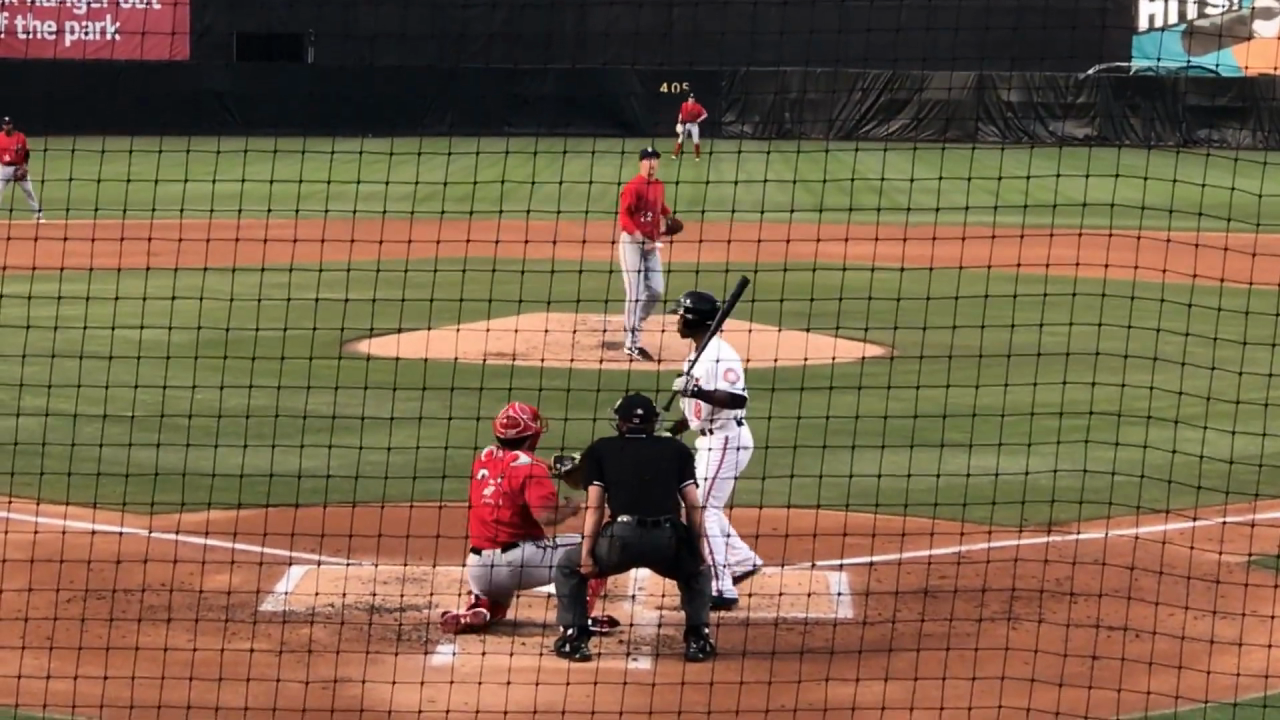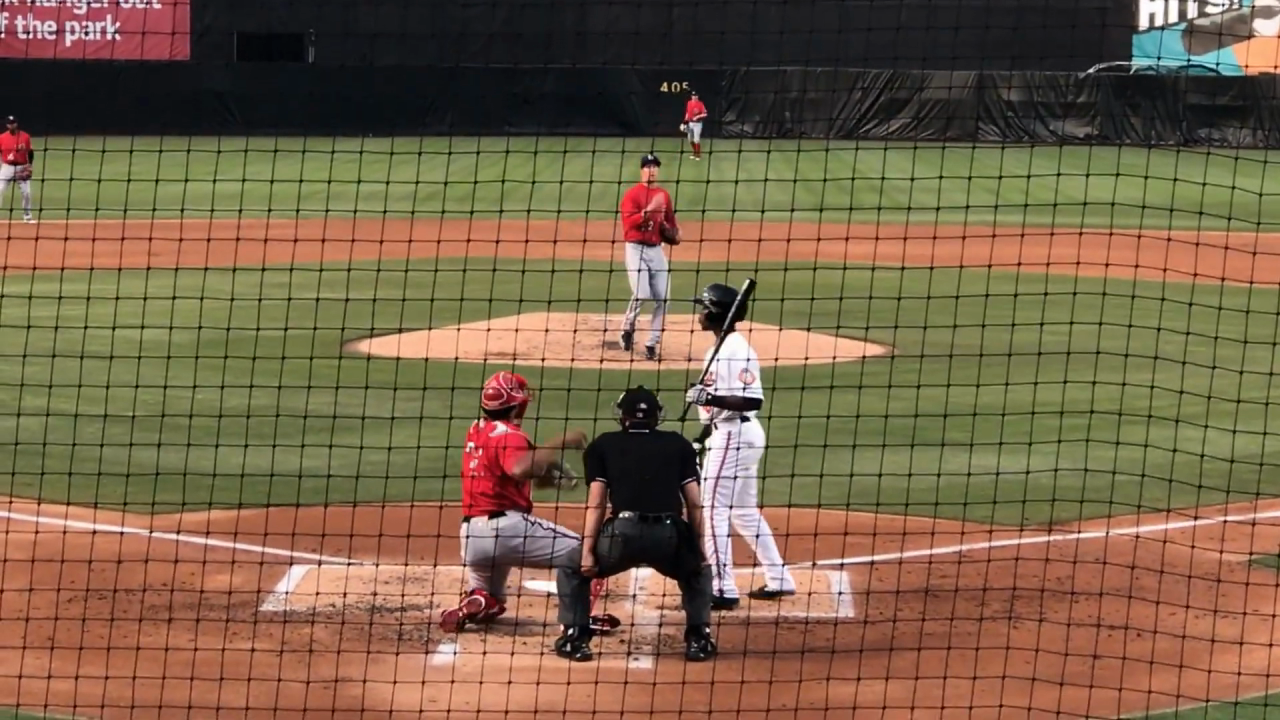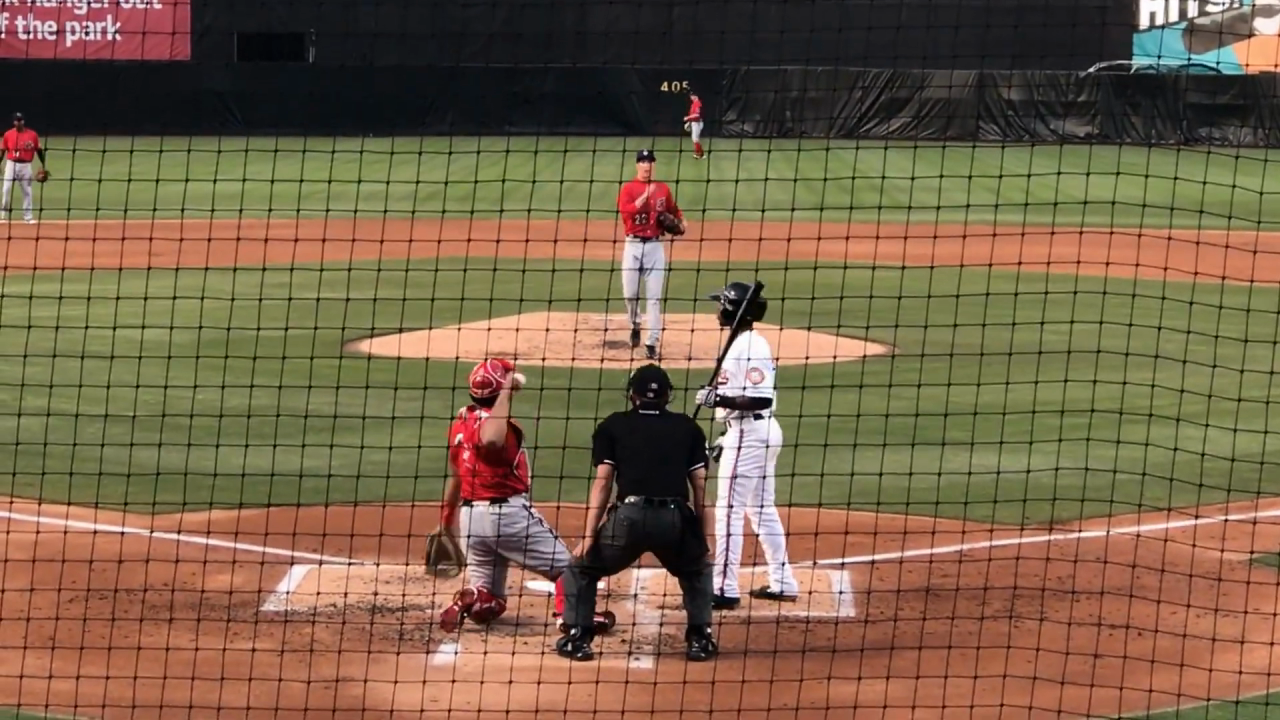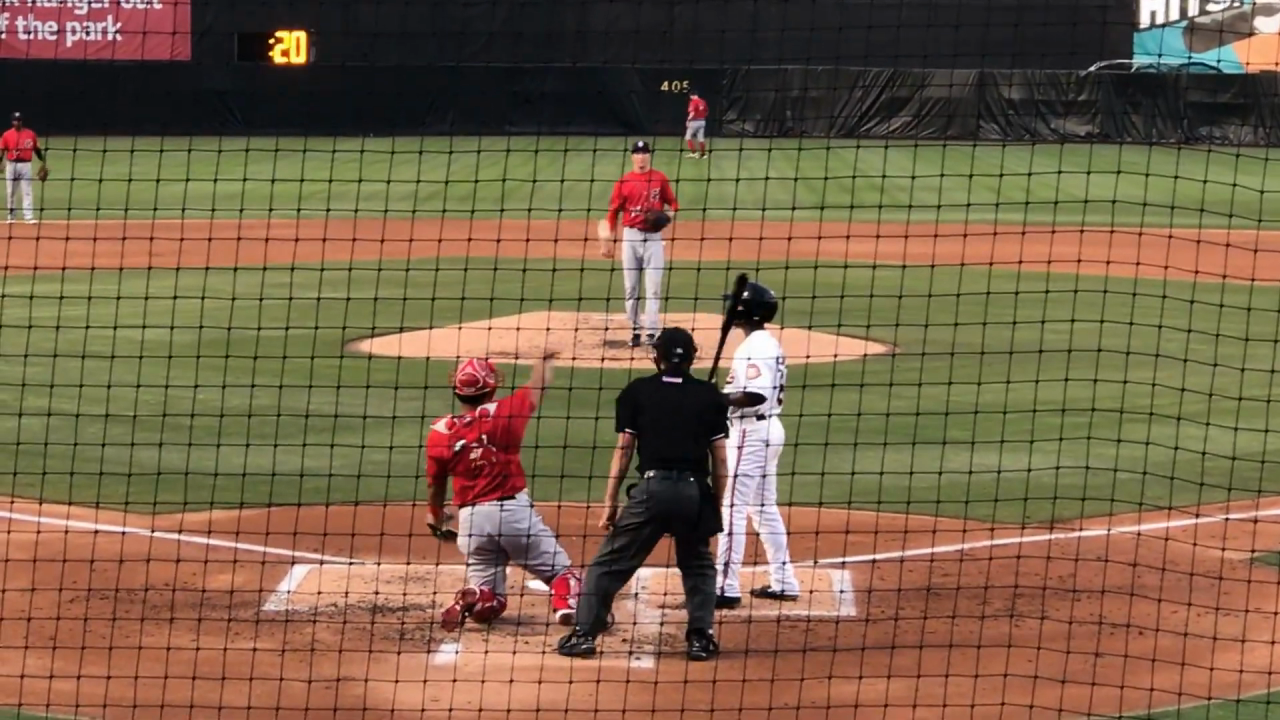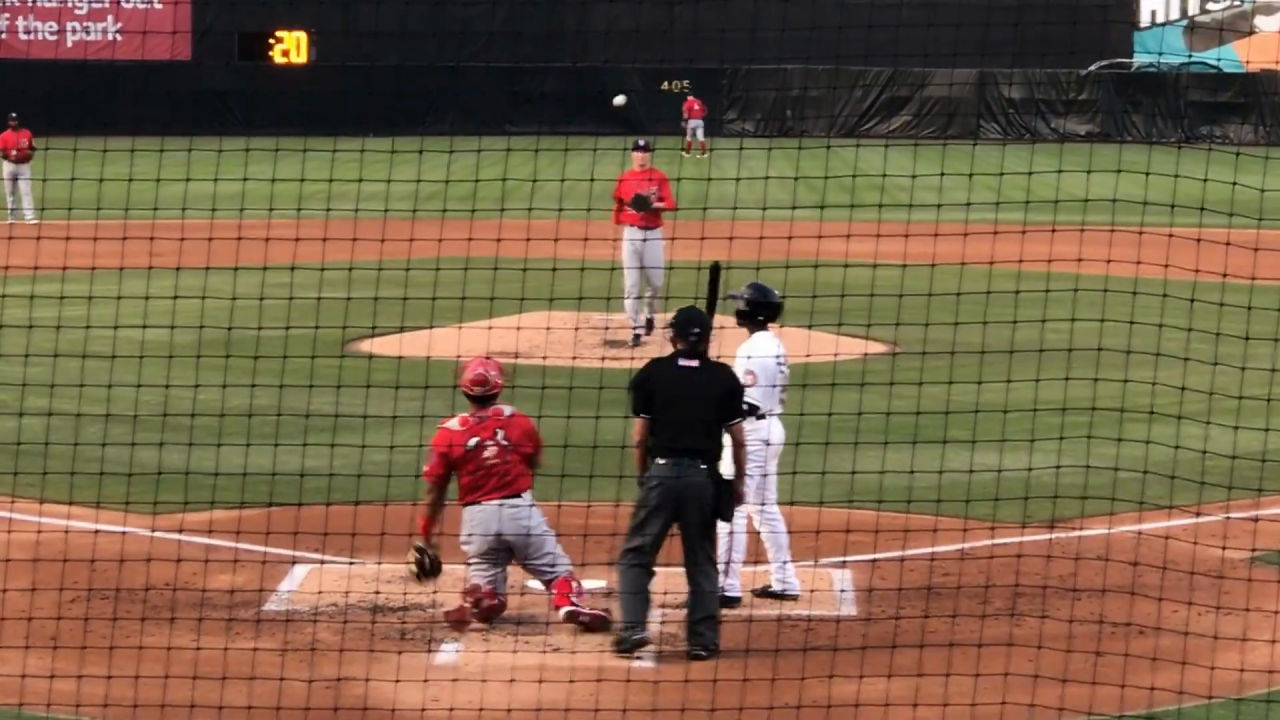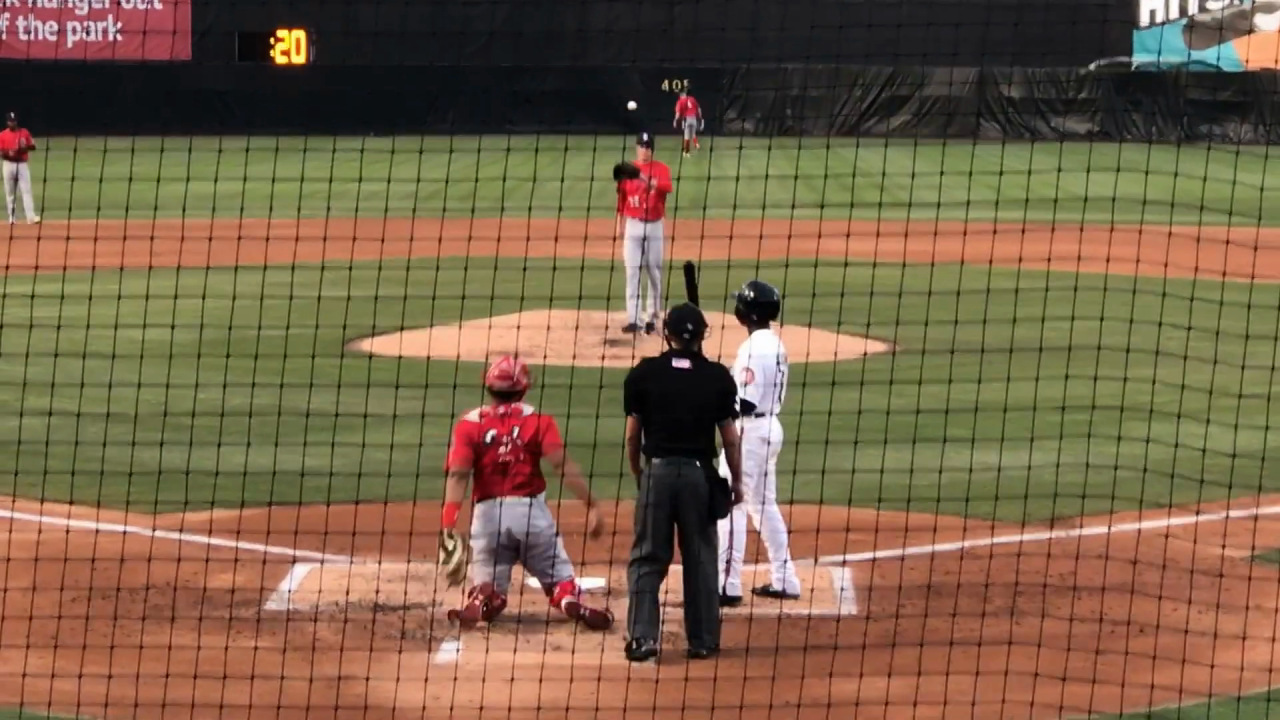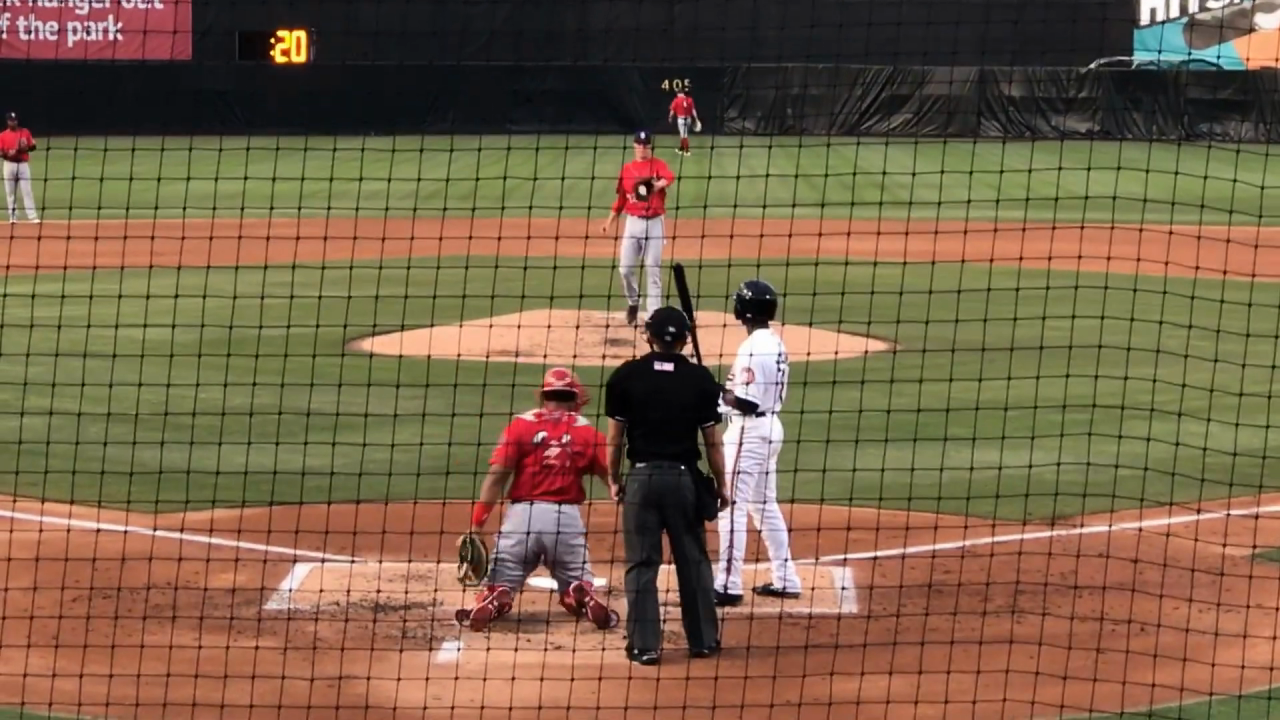
dt=0.3s
person 1, frame 1
left shoulder: (721, 354)
right shoulder: (697, 356)
left elbow: (738, 399)
left wrist: (697, 391)
right wrist: (671, 432)
left hip: (726, 442)
right hip: (711, 442)
left knee: (704, 513)
right knee: (706, 510)
left ankle: (722, 591)
right ankle: (743, 559)
person 1, frame 2
left shoulder: (736, 350)
right shoulder: (721, 348)
left elbow: (753, 400)
left wrist: (710, 399)
right wrist: (701, 439)
left hip: (734, 436)
right hip: (735, 434)
left knee: (714, 511)
right knee: (744, 510)
left ankle: (723, 590)
right ankle: (779, 580)
person 1, frame 3
left shoulder: (748, 348)
right shoulder: (747, 344)
left elbow: (763, 399)
left wrist: (720, 400)
right wrist: (725, 437)
left hip: (749, 434)
right hip: (761, 432)
left knee: (729, 510)
right knee: (761, 509)
left ankle: (725, 589)
right ankle: (783, 582)
person 1, frame 4
left shoulder: (754, 347)
right shoulder: (769, 344)
left elbow: (756, 395)
left wrist: (719, 397)
right wrist: (727, 401)
left hip: (751, 433)
right hip: (768, 429)
left knee: (732, 509)
right knee: (764, 507)
left ankle: (726, 588)
right ankle: (784, 581)
person 1, frame 5
left shoulder: (754, 349)
right shoulder: (774, 345)
left elbow: (748, 405)
left hip: (750, 432)
right hip: (769, 429)
left knee: (731, 509)
right knee: (764, 507)
left ankle: (727, 588)
right ankle: (784, 582)
person 1, frame 6
left shoulder: (754, 348)
right shoulder: (775, 345)
left elbow: (745, 404)
left hip: (749, 432)
right hip: (768, 428)
left knee: (731, 508)
right knee: (763, 506)
left ankle: (728, 587)
right ankle: (785, 581)
person 1, frame 7
left shoulder: (754, 347)
right shoulder: (775, 343)
left elbow: (747, 402)
right wrist: (725, 392)
left hip: (749, 431)
right hip: (768, 427)
left knee: (732, 506)
right knee: (765, 505)
left ankle: (729, 586)
right ankle: (785, 579)
person 2, frame 1
left shoulder: (601, 449)
right shoulder: (676, 448)
left elbow: (595, 505)
right elbow: (693, 504)
left wrist: (587, 554)
right wrist: (696, 551)
left hip: (623, 537)
right hip: (667, 540)
left knee: (569, 565)
right knee: (697, 571)
left ankle: (574, 637)
right ankle: (698, 638)
person 2, frame 2
left shoulder: (604, 445)
right shoulder: (678, 444)
left elbow: (596, 501)
right elbow: (694, 502)
left wrist: (587, 551)
right wrist: (698, 549)
left hip: (624, 533)
right hip: (669, 535)
left knee: (572, 566)
right knee: (698, 569)
left ankle: (576, 638)
right ankle: (699, 638)
person 2, frame 3
left shoulder: (613, 425)
right shoulder: (688, 427)
left elbow: (603, 482)
right elbow: (700, 488)
left wrist: (589, 535)
right wrist: (701, 538)
left hip: (630, 517)
right hip: (674, 519)
left knee: (581, 566)
right knee: (698, 569)
left ankle: (578, 637)
right ankle: (700, 638)
person 2, frame 4
left shoulder: (637, 391)
right shoulder: (710, 395)
left elbow: (623, 452)
right elbow: (719, 457)
left wrist: (609, 502)
right wrist: (716, 502)
left hip: (651, 487)
right hip: (693, 490)
left knee: (611, 562)
right knee: (699, 566)
left ankle: (582, 634)
right ankle: (701, 639)
person 2, frame 5
left shoulder: (652, 373)
right shoulder: (724, 377)
left elbow: (640, 438)
right elbow: (738, 437)
left wrist: (644, 478)
right wrist: (739, 480)
left hip: (663, 473)
right hip: (703, 477)
left knee: (637, 554)
right knee: (701, 562)
left ankle: (632, 627)
right ankle: (704, 639)
person 2, frame 6
left shoulder: (644, 373)
right shoulder: (717, 376)
left elbow: (632, 434)
right elbow: (730, 437)
left wrist: (637, 470)
right wrist: (736, 480)
left hip: (657, 473)
right hip: (698, 475)
left knee: (647, 560)
right knee: (700, 559)
left ankle: (644, 638)
right ankle: (703, 640)
person 2, frame 7
left shoulder: (626, 375)
right shoulder: (700, 378)
left elbow: (615, 438)
right elbow: (712, 441)
left wrist: (614, 478)
right wrist: (721, 484)
left hip: (642, 478)
right hip: (684, 478)
left knee: (641, 564)
right knee: (693, 560)
left ankle: (645, 644)
right ankle: (704, 639)
person 3, frame 1
left shoulder: (484, 457)
right shoulder: (531, 468)
right elbow: (547, 517)
left wrist: (548, 466)
right wrist: (572, 507)
left hip: (478, 567)
right hip: (518, 561)
left knee: (493, 605)
left ankle: (476, 611)
person 3, frame 2
left shoulder: (479, 429)
right shoulder: (507, 434)
right elbow: (521, 470)
left wrist: (546, 463)
right wrist: (560, 444)
left hip: (472, 532)
right hip: (508, 526)
left knee: (489, 605)
left ankle: (472, 607)
person 3, frame 3
left shoulder: (464, 419)
right shoulder: (489, 421)
left elbow: (455, 476)
right elbow: (491, 440)
left wrist: (447, 519)
right wrist: (507, 393)
left hip: (470, 517)
right hip: (509, 513)
left knee: (487, 605)
right knee: (567, 566)
left ankle: (468, 601)
person 3, frame 4
left shoulder: (440, 434)
right shoulder: (504, 414)
left elbow: (436, 489)
right elbow: (537, 388)
left wrist: (437, 518)
right wrist: (545, 360)
left hip: (473, 519)
right hip: (515, 510)
left knee: (488, 604)
right knee: (561, 570)
left ankle: (469, 601)
right ankle: (567, 606)
person 3, frame 5
left shoulder: (448, 433)
right shoulder: (518, 421)
left elbow: (435, 490)
right elbow: (534, 464)
left wrist: (427, 533)
left hip: (478, 517)
right hip: (520, 511)
left knee: (489, 603)
right knee: (560, 574)
left ankle: (474, 599)
right ankle: (570, 606)
person 3, frame 6
left shoulder: (469, 424)
right shoulder: (537, 420)
left elbow: (457, 474)
right elbow: (564, 467)
left wrist: (449, 523)
right wrist: (592, 506)
left hip: (489, 513)
right hip: (531, 511)
left knee: (489, 591)
right knee: (561, 582)
left ankle: (481, 600)
right ankle: (572, 604)
person 3, frame 7
left shoulder: (520, 425)
right shoulder: (587, 432)
left elbow: (497, 474)
left wrist: (476, 525)
left hip: (521, 516)
right hip: (565, 518)
left knee: (498, 590)
right knee: (578, 587)
left ankle: (493, 602)
right ankle: (581, 597)
person 4, frame 1
left shoulder: (659, 186)
right shoulder: (633, 186)
right elbow: (624, 216)
left wrist: (670, 218)
right wrist: (640, 239)
left hip: (650, 244)
right hip: (632, 243)
left knee: (656, 292)
right knee: (637, 293)
left ankle: (633, 324)
right ankle: (632, 344)
person 4, frame 2
left shoulder: (664, 194)
right shoulder: (632, 194)
left elbow: (670, 217)
right elbow: (629, 222)
left wrist: (675, 230)
right wrist: (649, 208)
left hip: (657, 250)
right hip: (636, 250)
left knee: (661, 299)
right knee: (641, 294)
left ankle: (652, 344)
right ankle: (628, 327)
person 4, frame 3
left shoulder: (663, 188)
right shoulder: (628, 188)
left elbow: (673, 209)
right elbow: (626, 212)
left wrist: (681, 220)
right wrist: (645, 195)
left hip: (655, 246)
right hip: (633, 245)
left knee: (654, 295)
right knee: (630, 293)
left ankle: (652, 342)
right ankle: (635, 326)
person 4, frame 4
left shoulder: (660, 179)
right shoulder: (624, 181)
left elbow: (673, 202)
right elbow: (614, 211)
left wrist: (669, 212)
right wrist: (608, 240)
left hip: (653, 236)
right hip: (631, 235)
left knee: (653, 285)
right knee: (631, 287)
left ankle: (651, 330)
right ankle: (636, 330)
person 4, frame 5
left shoulder: (659, 177)
right shoulder: (624, 178)
left elbow: (670, 204)
right elbow: (619, 205)
left wrist: (654, 205)
right wrist: (617, 225)
left hip: (654, 234)
right hip: (631, 234)
left knee: (655, 282)
right knee: (632, 285)
left ankle: (649, 315)
right ankle: (636, 329)
person 4, frame 6
left shoulder: (660, 169)
left elbow: (666, 187)
left wrist: (646, 180)
right wrist: (620, 222)
left hip: (654, 226)
right hip: (633, 225)
left knee: (654, 274)
right knee: (632, 273)
left ankle: (651, 318)
right ankle: (633, 320)
person 4, frame 7
left shoulder: (659, 165)
right shoulder: (626, 168)
left elbow: (669, 177)
right elbow: (621, 197)
left wrist: (658, 185)
right wrist: (611, 220)
left hip: (654, 223)
right hip: (632, 222)
left knee: (653, 272)
right knee: (626, 269)
right ankle: (633, 303)
